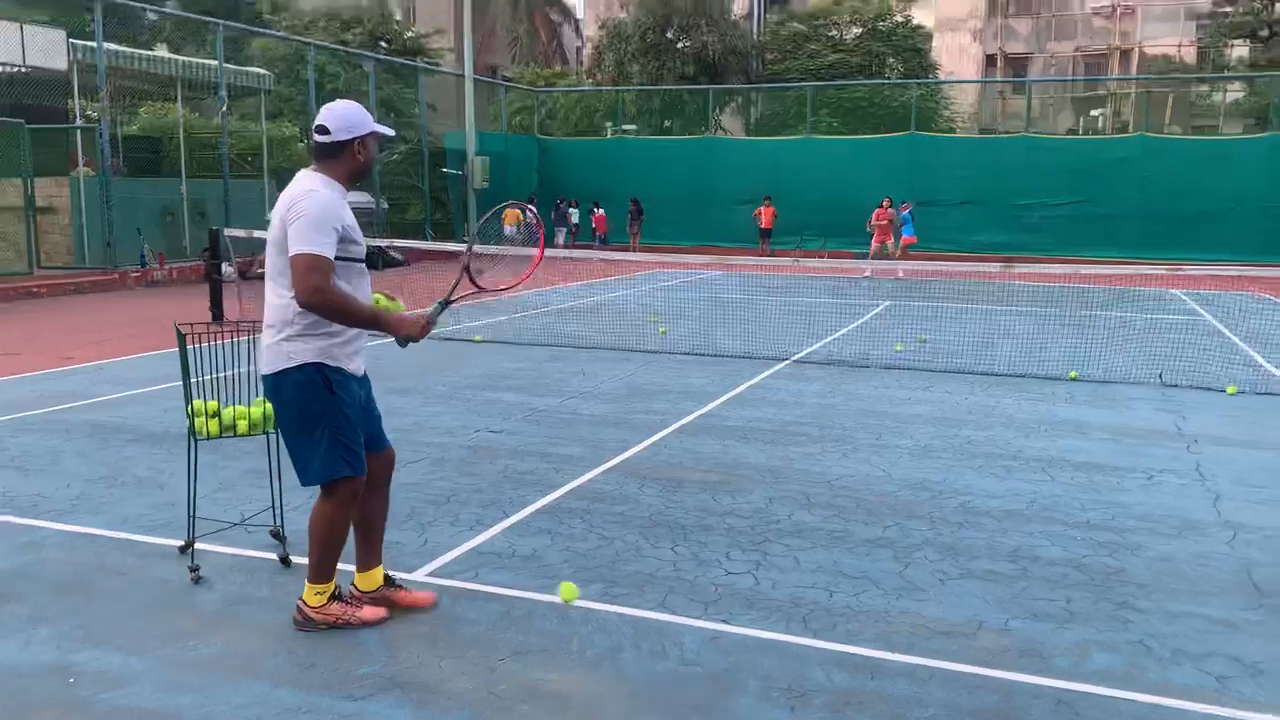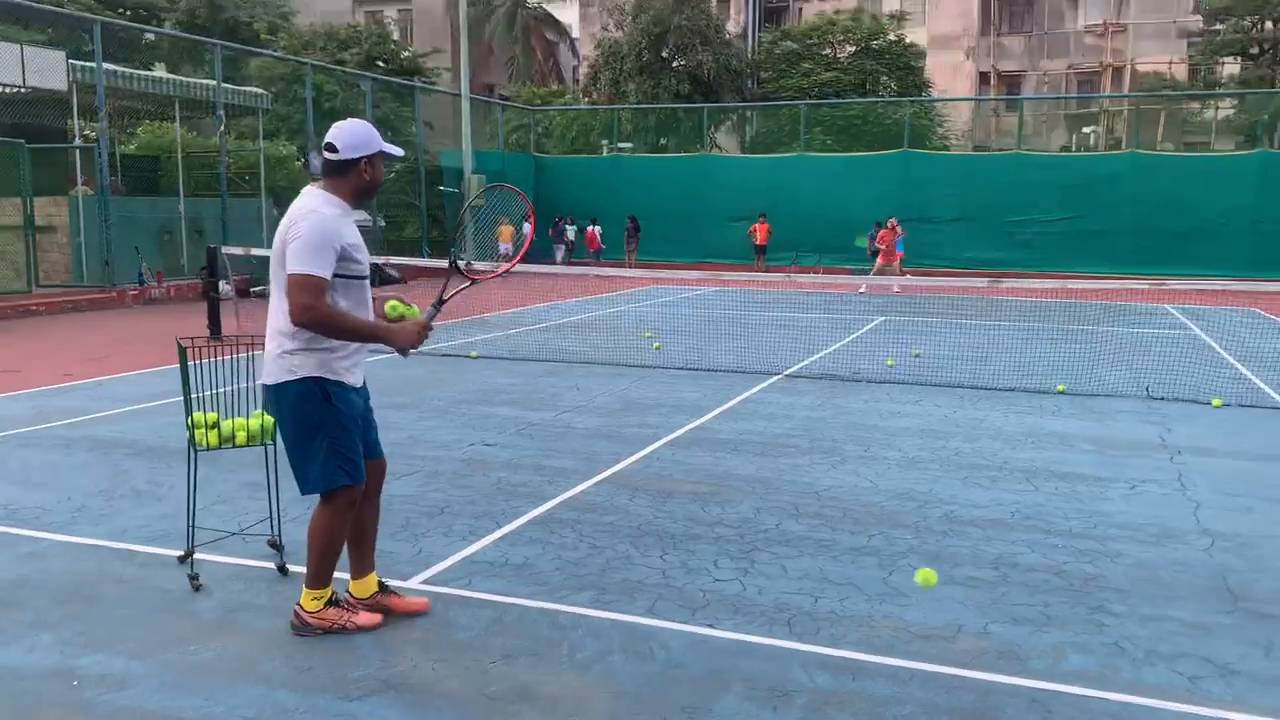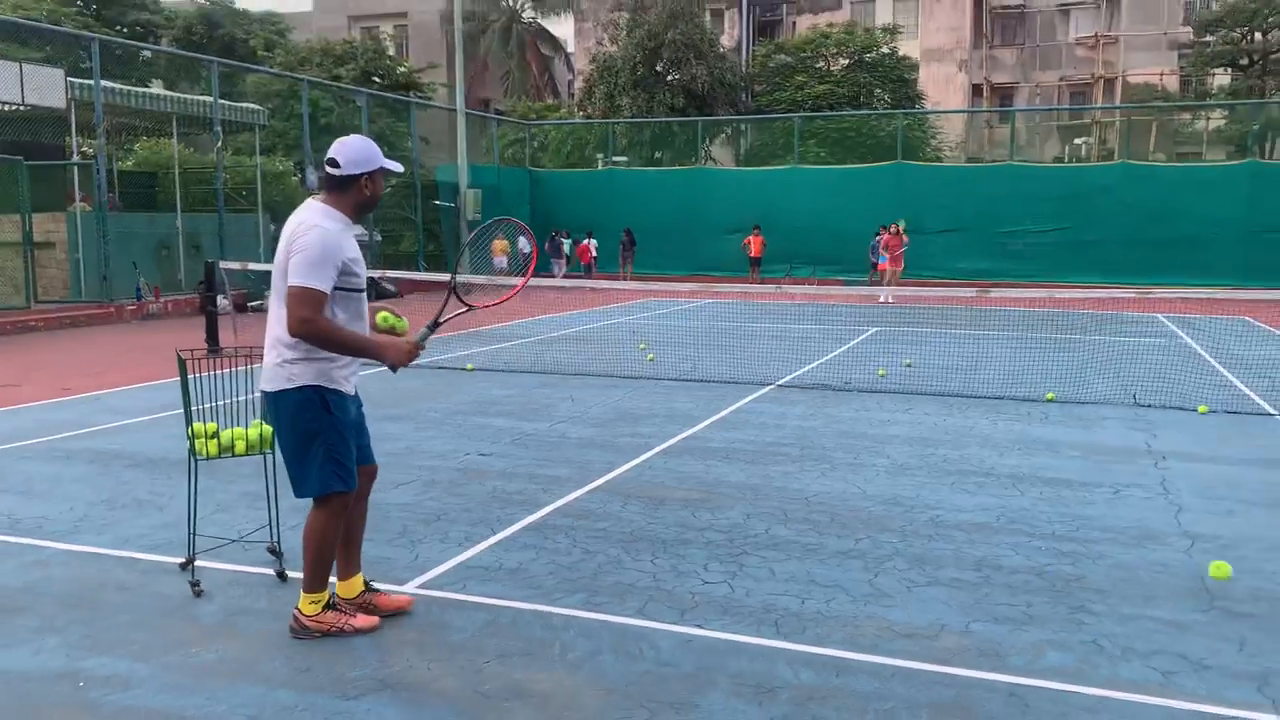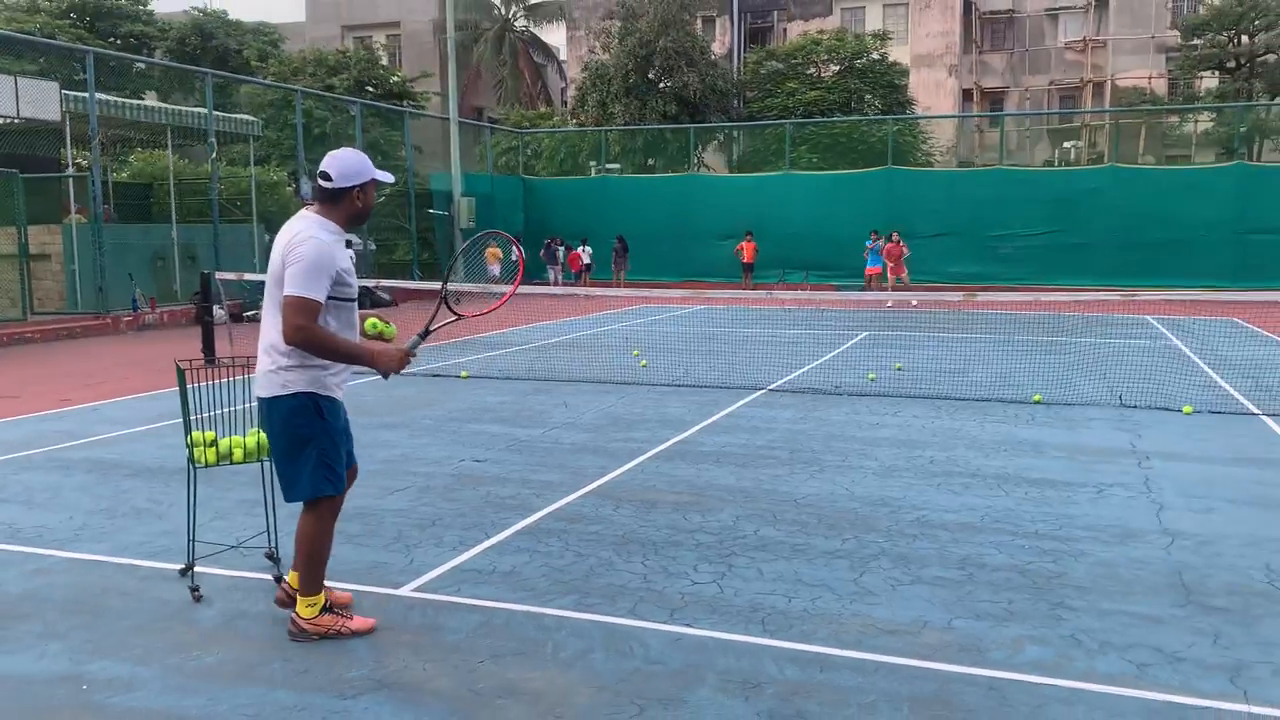
dt=0.2s
person 1, frame 1
left shoulder: (313, 192)
right shoulder: (317, 200)
right elbow: (312, 291)
left wrist: (367, 305)
right wrist: (394, 324)
left hip: (334, 362)
right hip: (309, 365)
left knee: (378, 464)
right knee: (345, 480)
left ankle: (371, 580)
right ankle: (318, 600)
person 1, frame 2
left shoulder: (327, 211)
right shoulder: (318, 220)
right elbow: (306, 311)
left wrist: (373, 309)
right wrist: (388, 334)
left hip: (337, 375)
right hip: (310, 379)
left knee: (369, 473)
right knee: (342, 489)
left ankle: (365, 589)
right ankle: (314, 606)
person 1, frame 3
left shoulder: (324, 220)
right shoulder: (321, 234)
right elbow: (303, 323)
left wrist: (365, 315)
right wrist: (382, 350)
left hip: (327, 382)
right hip: (307, 386)
left knee: (360, 476)
right knee: (334, 494)
left ankle: (352, 588)
right ankle: (313, 609)
person 1, frame 4
left shoulder: (311, 227)
right shoulder: (316, 244)
right elbow: (298, 331)
left wrist: (352, 321)
right wrist: (373, 356)
left hip: (310, 387)
right hip: (300, 391)
left knee: (341, 477)
right knee: (323, 496)
left ankle: (298, 583)
right ankle: (311, 612)
